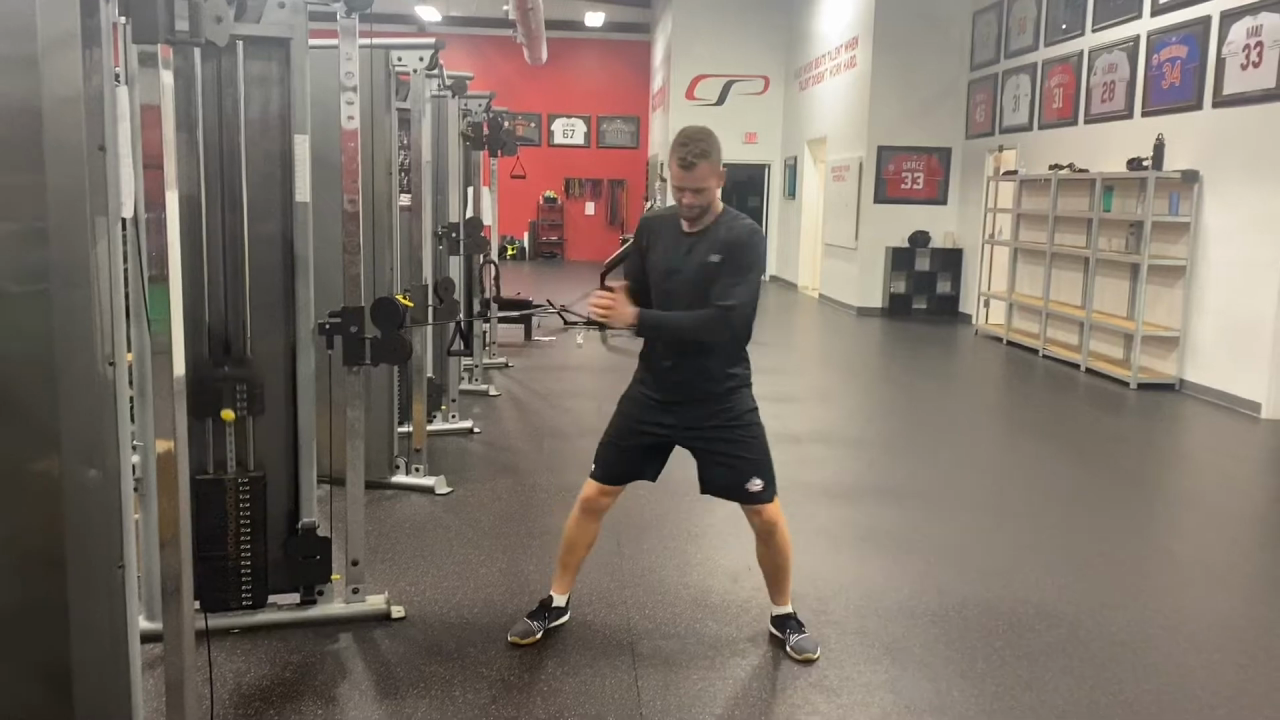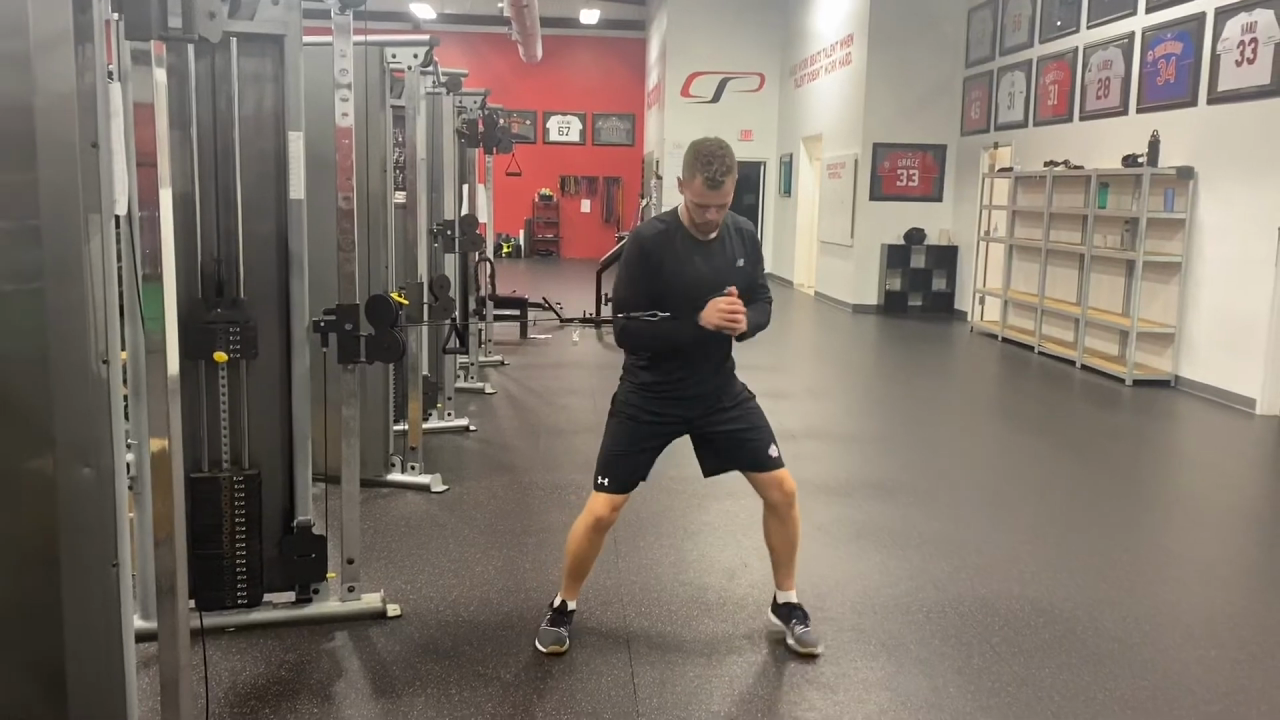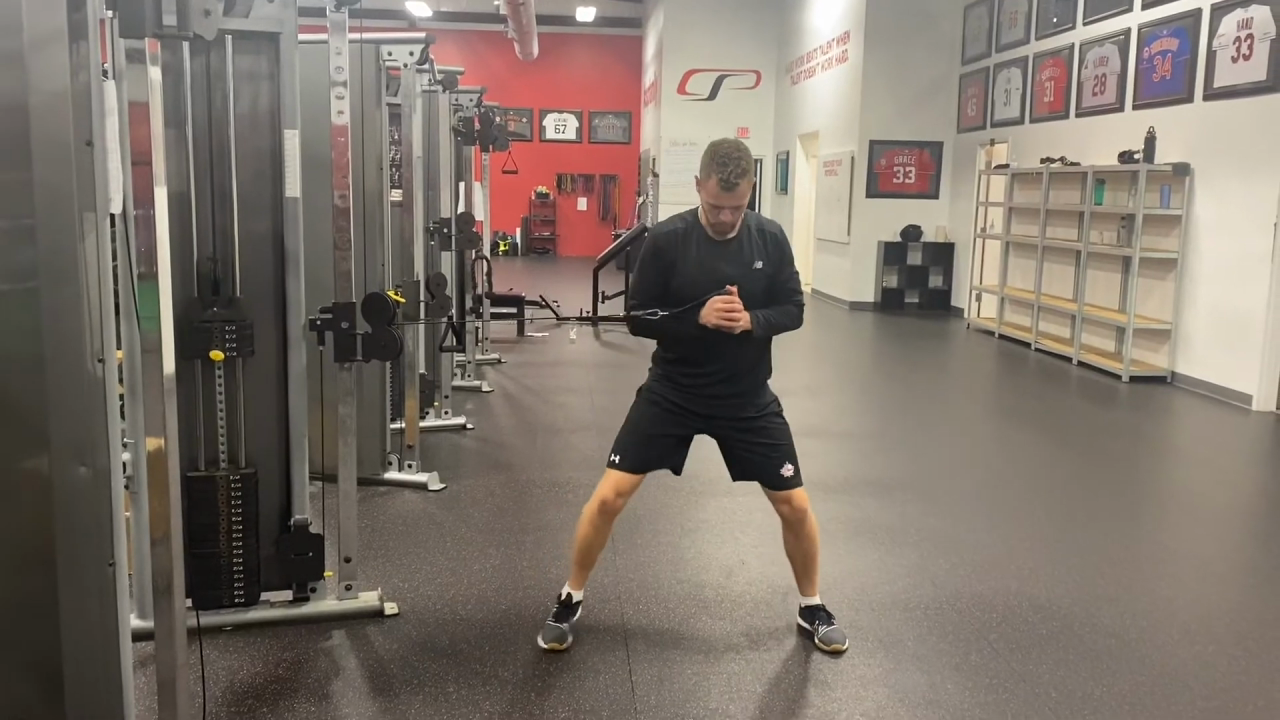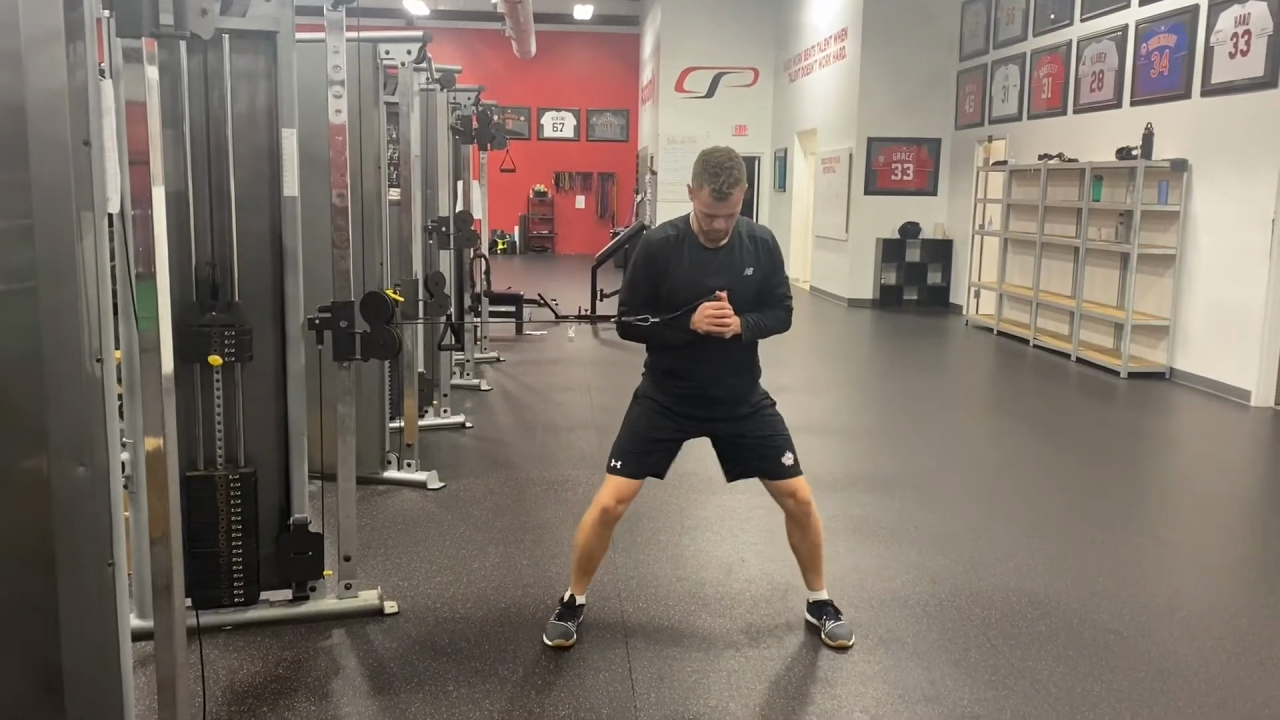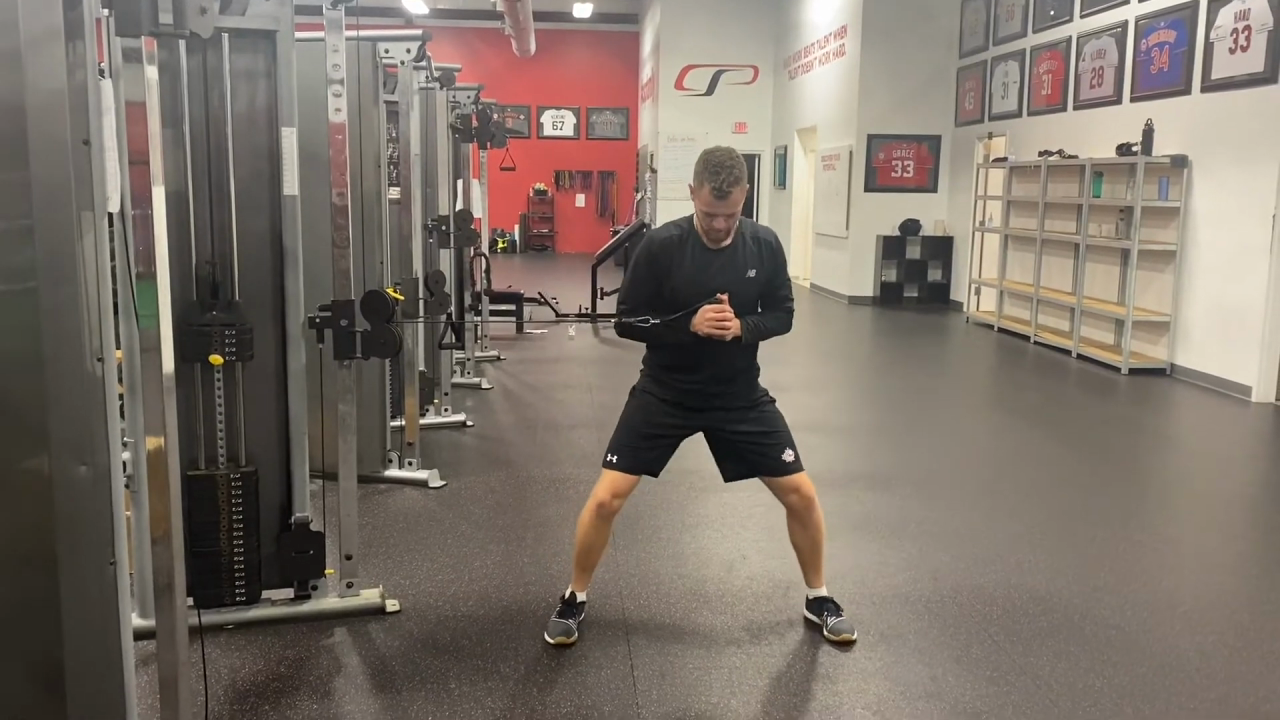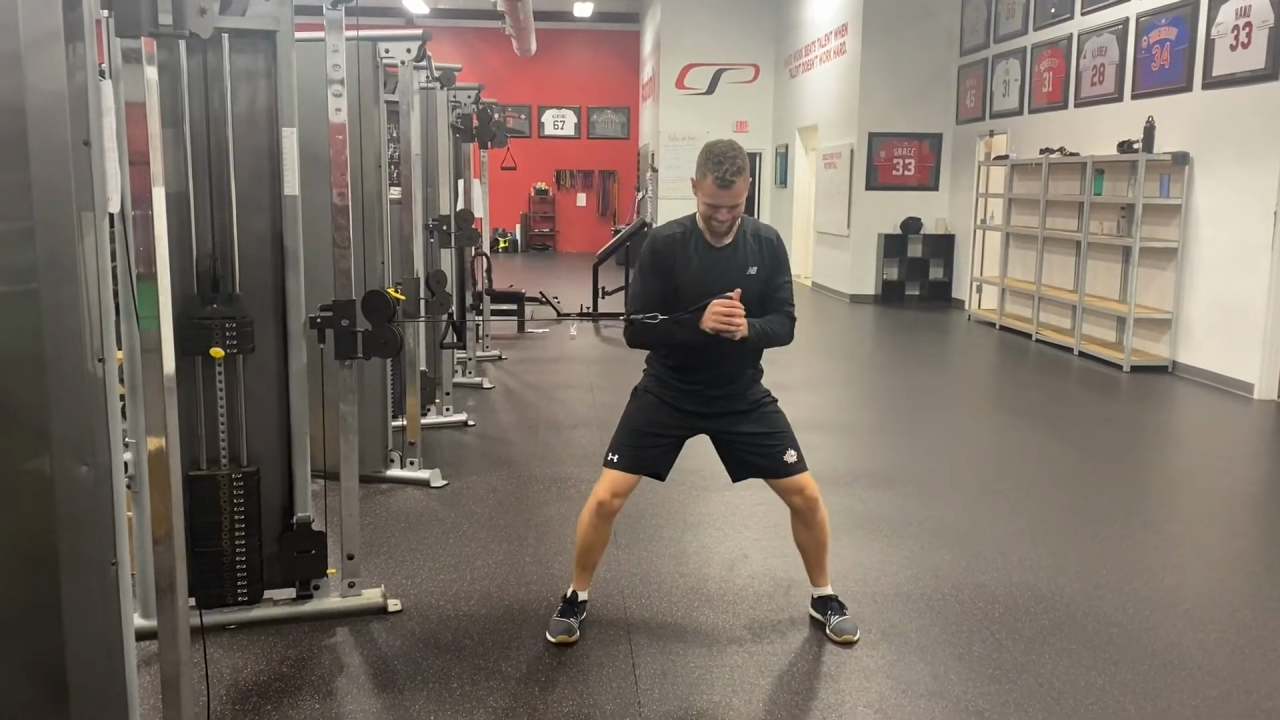
dt=0.4s
person 1, frame 1
left shoulder: (743, 238)
right shoulder: (653, 227)
left elbow: (724, 325)
right elbow: (635, 292)
left wrist: (638, 318)
right wrist: (614, 303)
left hip: (720, 402)
right hip: (653, 394)
left knee: (766, 515)
right knee: (594, 497)
left ankle: (783, 616)
right ankle: (556, 602)
person 1, frame 2
left shoulder: (744, 236)
right shoulder: (649, 240)
left elbow: (759, 306)
right elbow: (627, 330)
left wrist: (744, 321)
right wrist: (699, 320)
left hip: (719, 392)
right hip: (648, 396)
left knee: (781, 488)
right knee: (602, 511)
left ankle: (786, 603)
right ankle: (562, 608)
person 1, frame 3
left shoulder: (770, 238)
right shoulder: (667, 240)
left elbow: (793, 309)
right elbow: (638, 318)
left wrist: (752, 321)
right wrist: (698, 317)
left hip: (747, 397)
right hip: (671, 392)
left knee: (795, 505)
right knee: (610, 495)
left ankle: (811, 607)
right ankle: (570, 599)
person 1, frame 4
left shoulder: (761, 243)
right shoulder: (658, 245)
left elbow: (781, 313)
right elbow: (628, 322)
left wrist: (742, 324)
right wrist: (689, 322)
left hip: (741, 398)
right hip: (666, 397)
left knee: (799, 498)
right knee: (610, 503)
left ankle: (819, 603)
right ankle: (573, 601)
person 1, frame 5
left shoulder: (764, 245)
right shoulder: (660, 246)
left elbow: (782, 315)
right elbow: (627, 321)
left wrist: (742, 326)
right wrist: (689, 324)
left hip: (740, 395)
right hip: (663, 393)
left knee: (801, 493)
right knee: (605, 499)
left ankle: (818, 598)
right ankle: (574, 599)
person 1, frame 6
left shoulder: (766, 243)
right shoulder: (664, 244)
left elbow: (784, 324)
right elbow: (637, 330)
left wrist: (747, 328)
right wrist: (699, 322)
left hip: (742, 395)
right hip: (666, 394)
left knee: (806, 496)
right knee: (606, 499)
left ankle: (823, 598)
right ankle: (576, 598)
